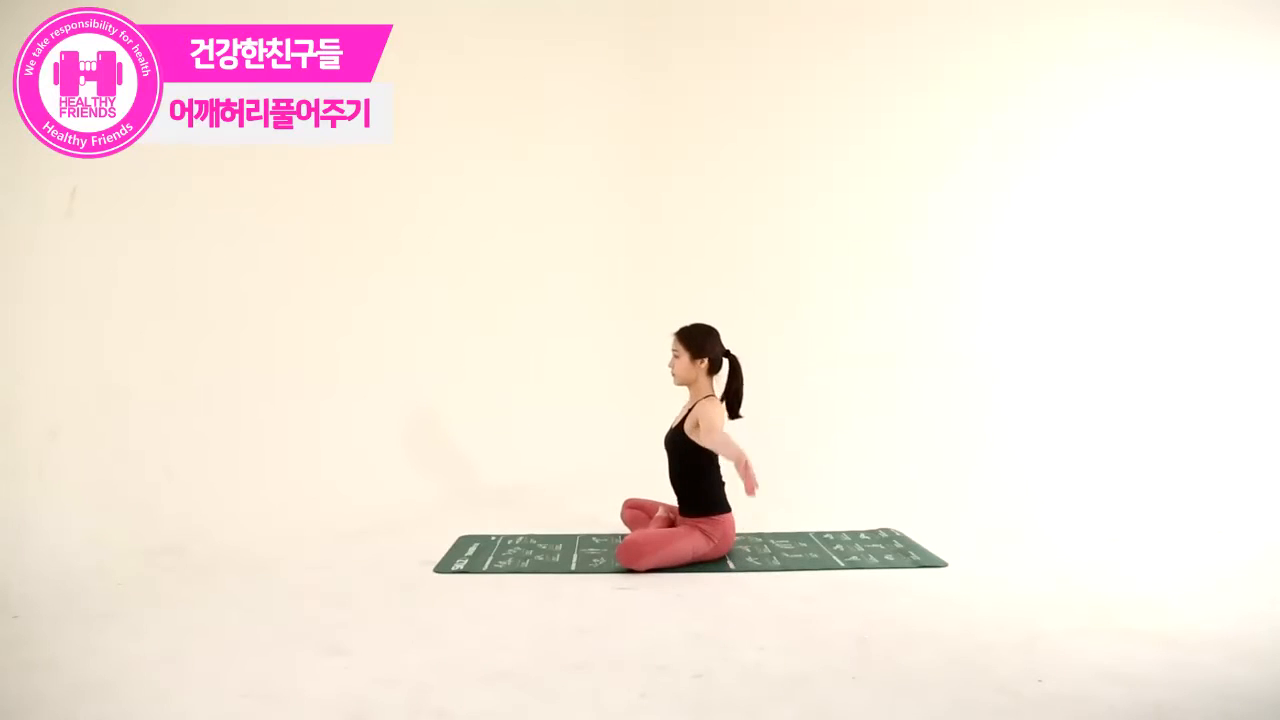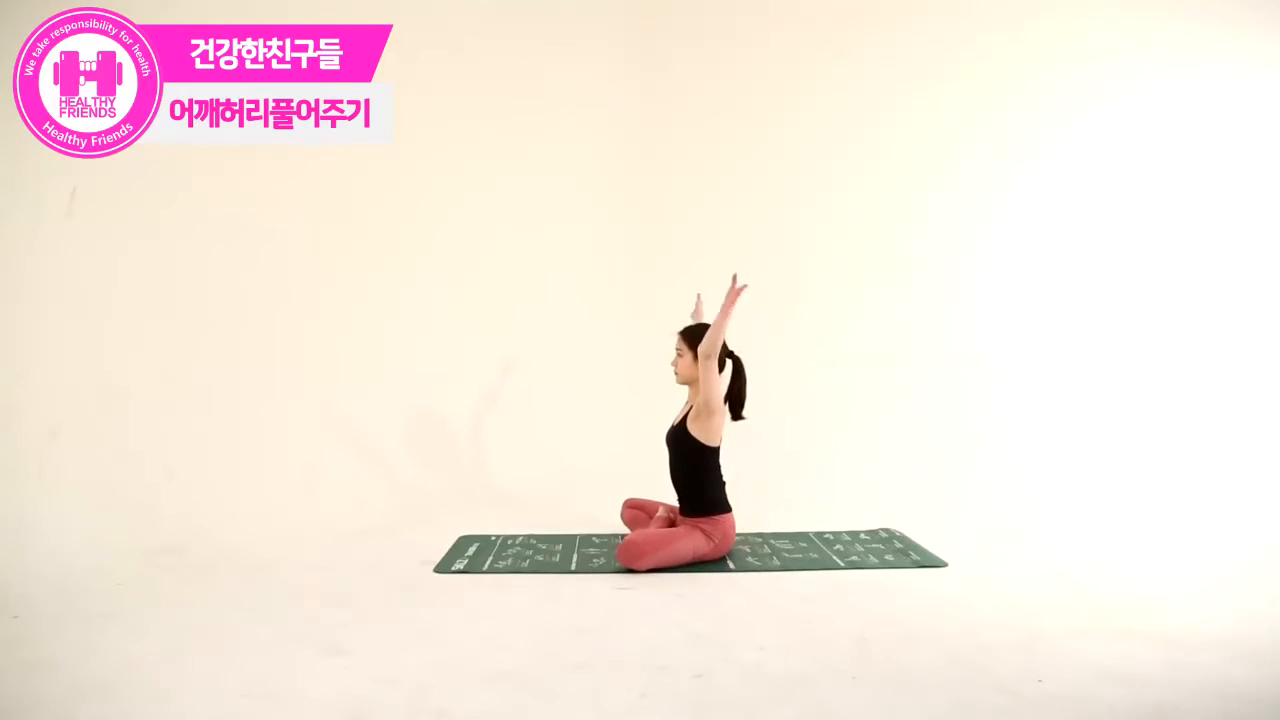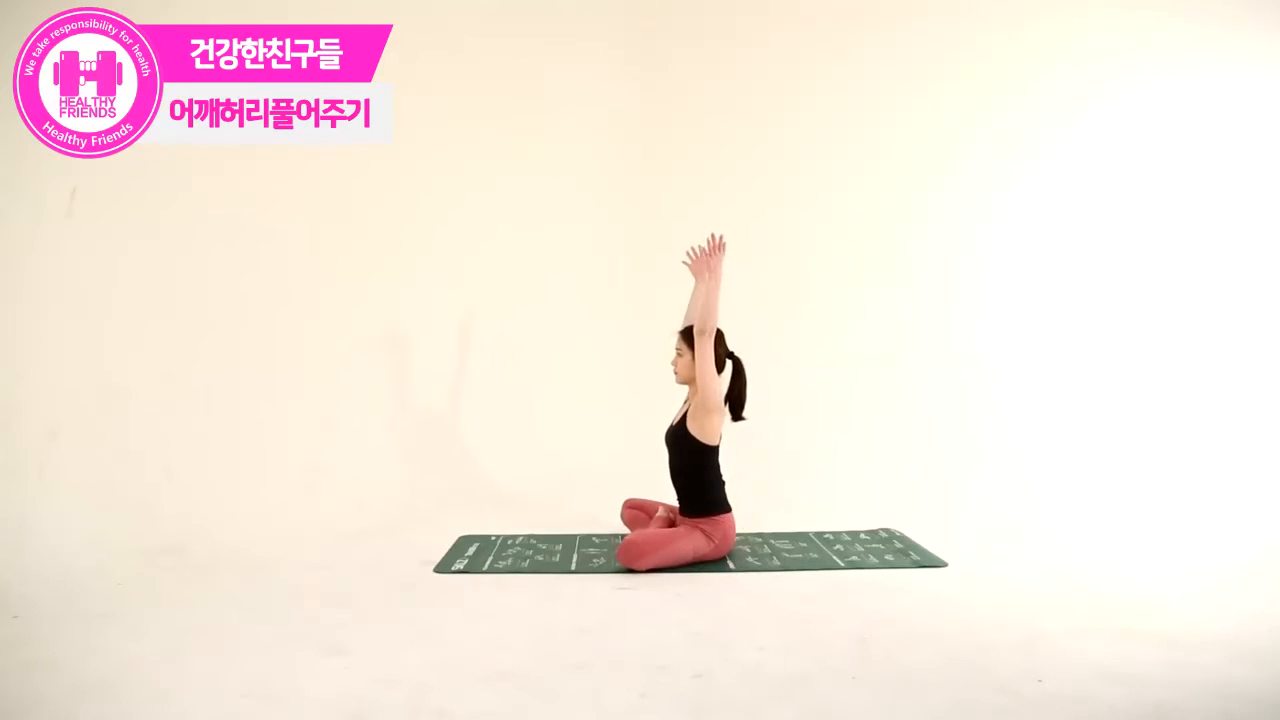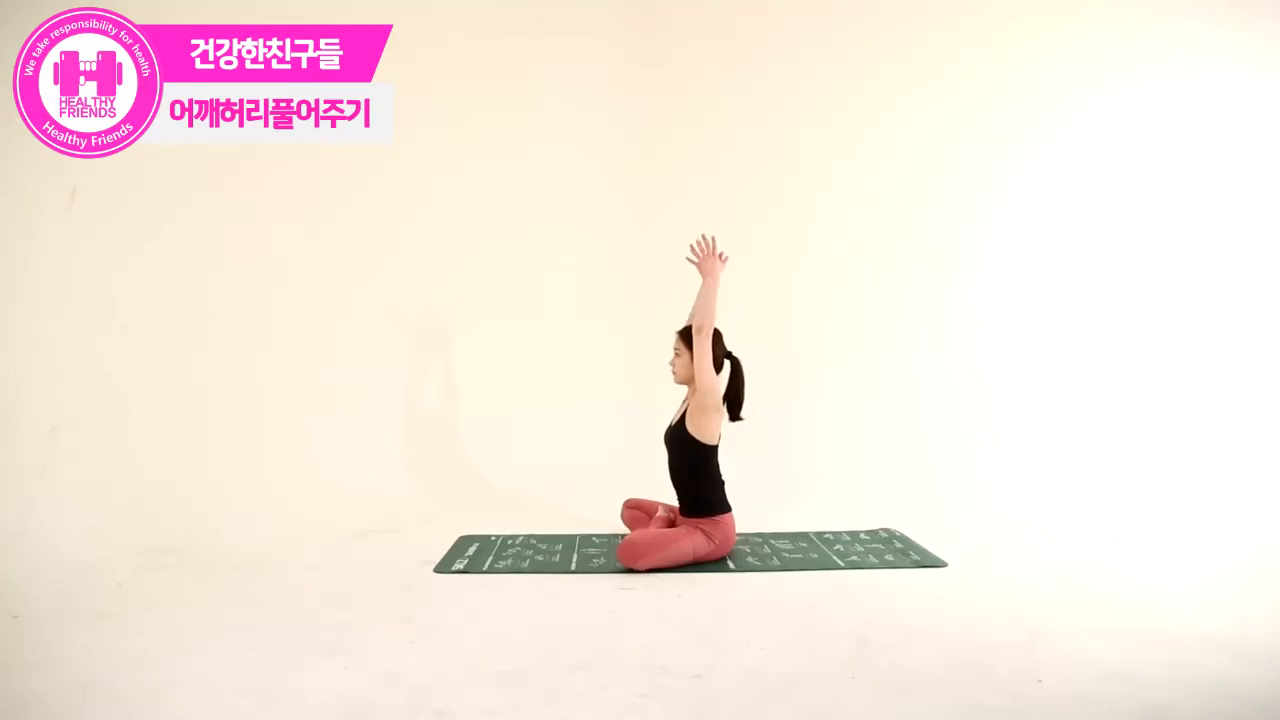
dt=0.3s
person 1, frame 1
left shoulder: (708, 409)
right shoulder: (695, 404)
left elbow: (715, 437)
left wrist: (738, 457)
left hip: (710, 528)
right hip: (691, 516)
left knee: (629, 552)
right knee: (631, 508)
person 1, frame 2
left shoulder: (711, 407)
right shoulder: (696, 402)
left elbow: (708, 354)
right elbow: (699, 351)
left wrist: (725, 312)
right wrist: (696, 321)
left hip: (711, 529)
right hip: (691, 517)
left knee: (629, 553)
right knee: (631, 508)
person 1, frame 3
left shoulder: (709, 404)
right shoulder: (695, 399)
left elbow: (704, 334)
right elbow: (695, 329)
left wrist: (714, 276)
right wrist: (700, 279)
left hip: (711, 529)
right hip: (692, 517)
left knee: (630, 553)
right knee: (631, 508)
person 1, frame 4
left shoulder: (708, 402)
right shoulder: (694, 398)
left elbow: (703, 332)
right elbow: (696, 331)
left wrist: (713, 278)
right wrist: (706, 280)
left hip: (712, 529)
right hip: (693, 517)
left knee: (630, 553)
right knee: (631, 508)
